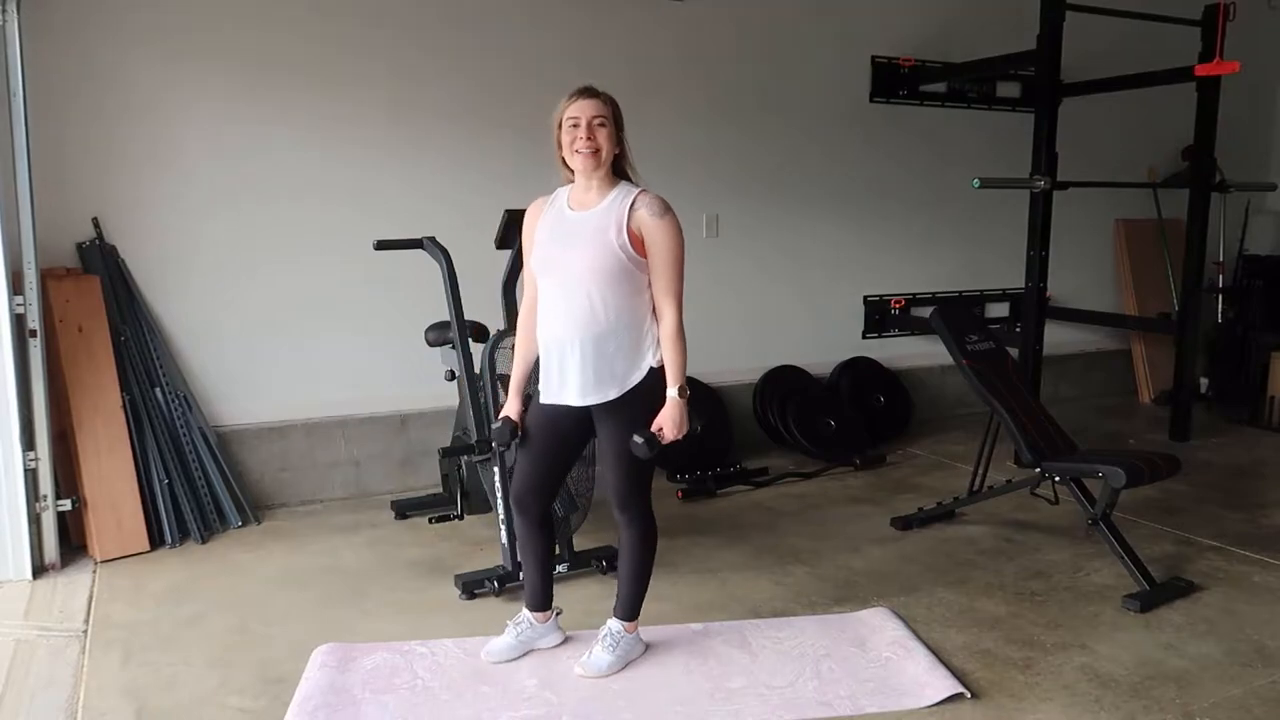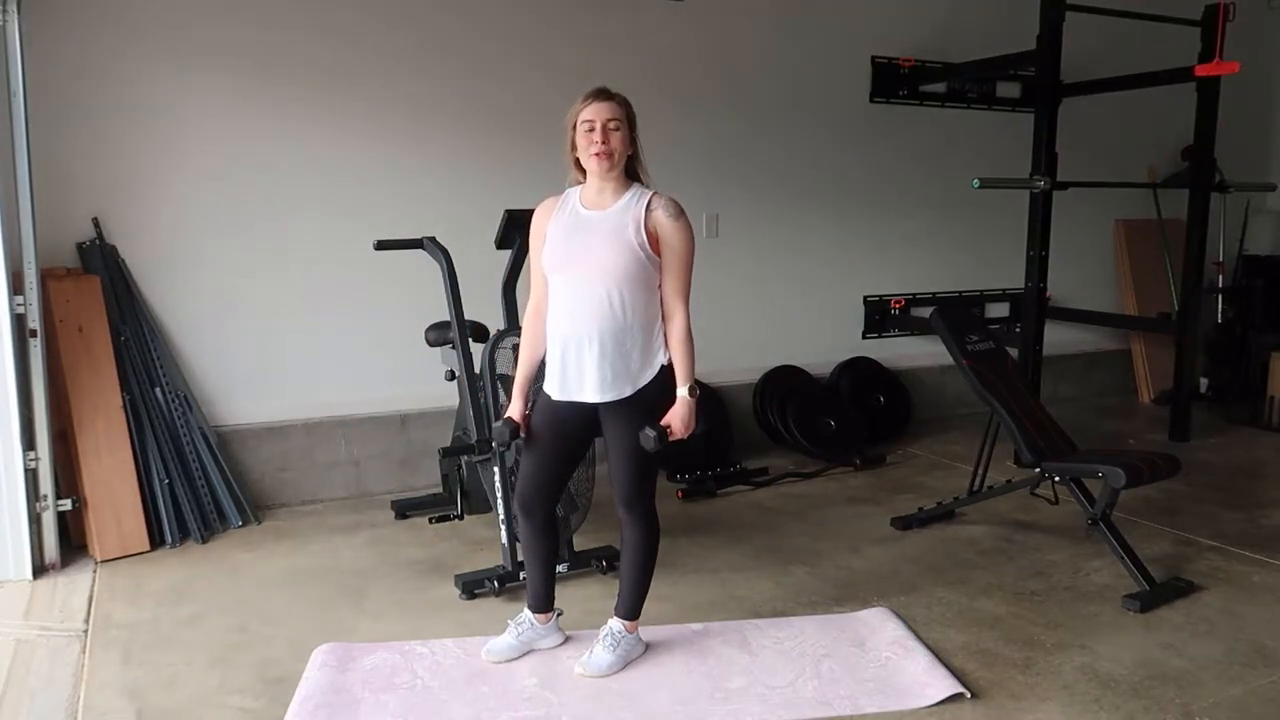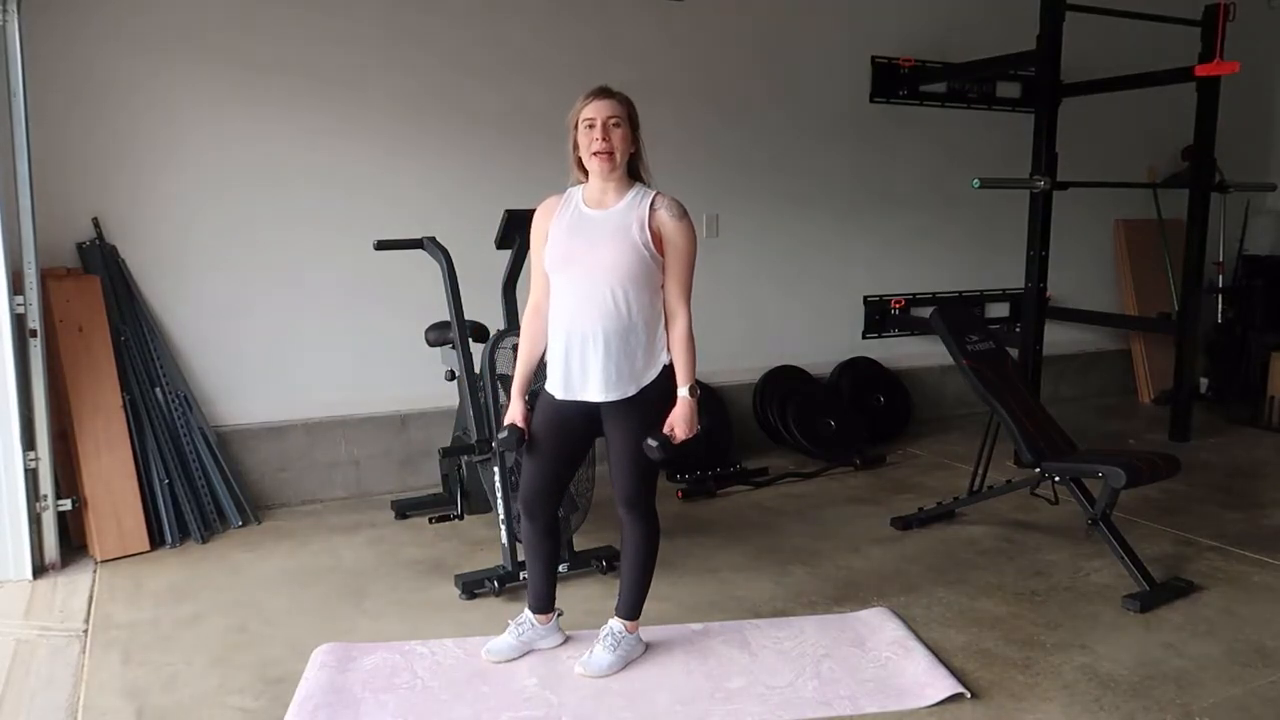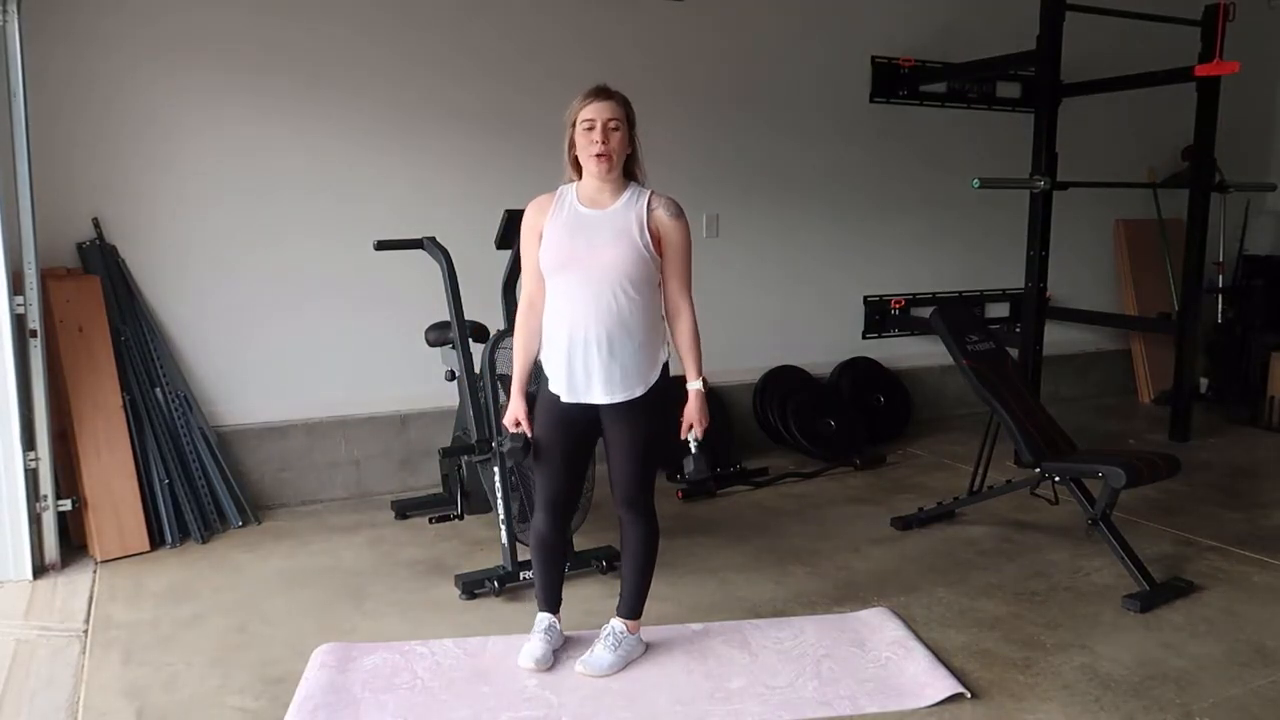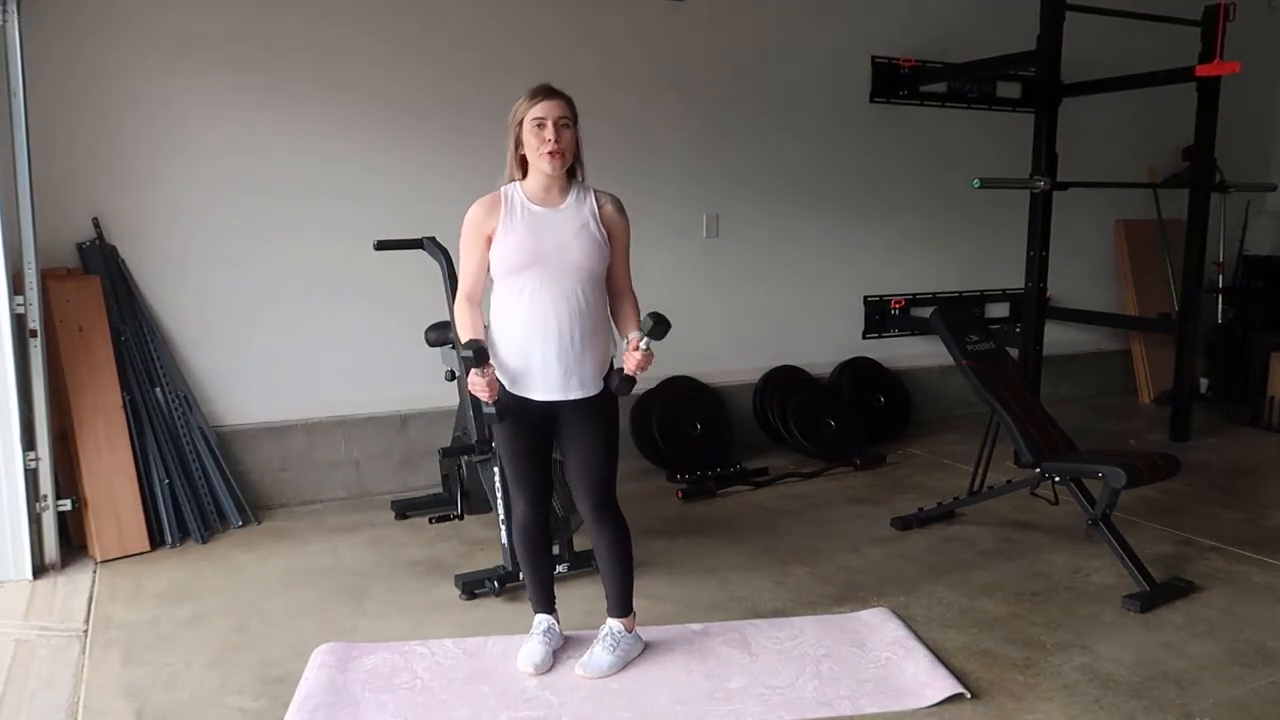
dt=1s
person 1, frame 1
left shoulder: (646, 212)
right shoulder: (540, 213)
left elbow: (668, 313)
right elbow: (531, 308)
left wrist: (675, 395)
right wrist: (515, 392)
left hip: (628, 387)
right hip: (558, 387)
left knee: (628, 505)
right knee: (526, 496)
left ankle: (624, 630)
right ankle: (539, 618)
person 1, frame 2
left shoulder: (658, 214)
right shoulder: (549, 213)
left elbow: (676, 312)
right elbow: (538, 308)
left wrist: (684, 391)
right wrist: (518, 393)
left hip: (635, 387)
right hip: (564, 386)
left knee: (634, 505)
right knee: (530, 498)
left ankle: (624, 630)
right ankle: (540, 619)
person 1, frame 3
left shoulder: (662, 215)
right shoulder: (552, 213)
left elbow: (677, 313)
right elbow: (538, 308)
left wrist: (685, 393)
right wrist: (517, 392)
left hip: (638, 389)
right hip: (565, 388)
left knee: (635, 505)
right knee: (534, 500)
left ankle: (625, 630)
right ankle: (541, 619)
person 1, frame 4
left shoulder: (659, 215)
right shoulder: (544, 211)
left elbow: (678, 306)
right elbow: (531, 306)
left wrist: (695, 388)
right wrist: (517, 391)
left hip: (635, 388)
right hip: (561, 387)
left knee: (633, 505)
right knee: (550, 506)
left ankle: (626, 628)
right ankle: (547, 620)
person 1, frame 5
left shoulder: (605, 210)
right shoulder: (489, 212)
left elbow: (621, 291)
right elbow: (467, 298)
left wrist: (634, 340)
right wrist: (476, 360)
left hip: (588, 386)
right hip: (515, 386)
left knee: (597, 504)
right knee: (528, 505)
left ankle: (622, 627)
right ankle: (545, 621)
